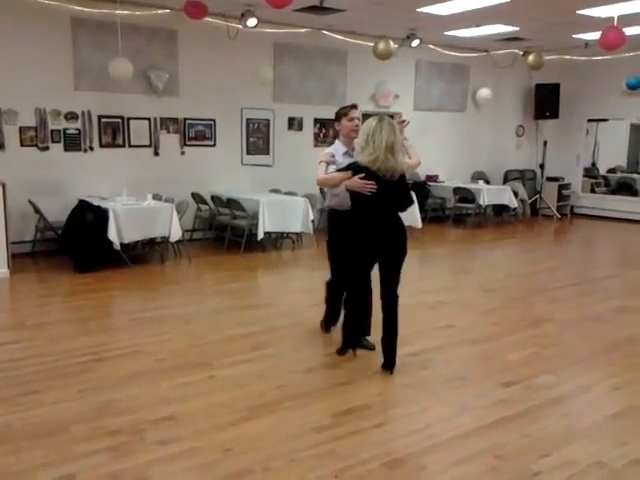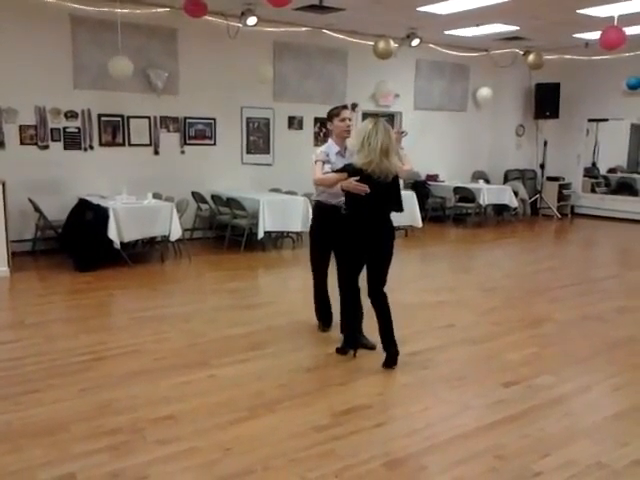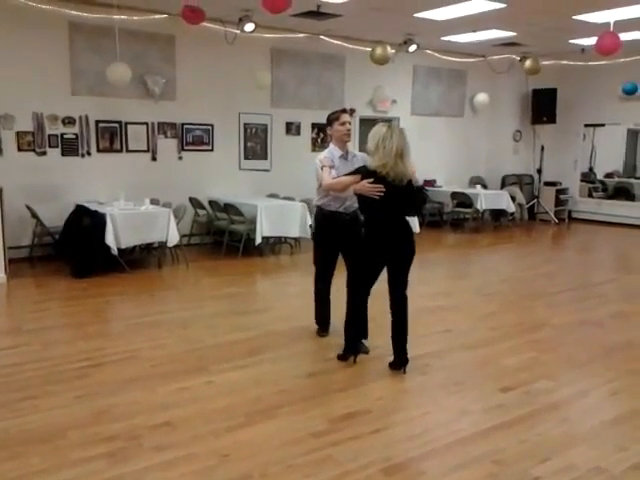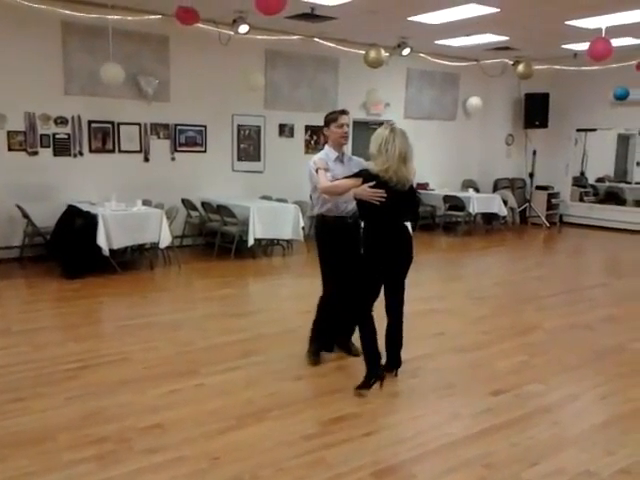
dt=0.4s
person 1, frame 1
left shoulder: (358, 169)
right shoulder: (399, 168)
left elbow: (322, 181)
right wrist: (401, 135)
left hip: (366, 238)
right hip: (394, 237)
left knee: (356, 288)
right knee: (390, 295)
left ankle: (349, 342)
right ankle: (389, 358)
person 1, frame 2
left shoulder: (354, 170)
right shoulder: (392, 170)
left elbow: (319, 181)
right elbow: (408, 166)
right wrist: (396, 146)
left hip: (357, 236)
right hip: (383, 235)
left knee: (350, 286)
right knee: (378, 291)
left ankle: (350, 342)
right ankle: (391, 349)
person 1, frame 3
left shoulder: (368, 172)
right shoulder: (406, 174)
left elbow: (328, 185)
left wrist: (326, 166)
left hip: (377, 240)
right hip: (403, 239)
left knee: (360, 292)
right knee: (398, 296)
left ankle: (351, 347)
right ankle: (400, 357)
person 1, frame 4
left shoulder: (369, 176)
right shoulder: (406, 179)
left elbow: (326, 188)
right elbow: (412, 213)
left wrist: (321, 168)
left hip: (377, 247)
right hip: (402, 246)
left knee: (363, 307)
right knee: (395, 302)
left ankle: (373, 368)
right ankle: (393, 360)
person 2, frame 1
right shoulder: (330, 155)
right elbow: (321, 180)
right wrist: (348, 184)
right hip: (340, 219)
right knee: (340, 275)
left ankle: (357, 332)
right ankle: (330, 316)
person 2, frame 2
left shoulder: (355, 154)
right shoulder: (323, 152)
right elbow: (318, 179)
right wrist: (343, 185)
left hip: (347, 216)
right hip: (325, 215)
left knee: (348, 273)
right knee: (320, 270)
left ankle: (354, 330)
right ankle: (324, 318)
person 2, frame 3
left shoulder: (359, 158)
right shoulder: (325, 158)
right elbow: (330, 186)
right wrist: (356, 188)
left hip: (352, 220)
right hip: (328, 221)
left knee: (358, 276)
right knee: (324, 275)
right ankle: (323, 322)
person 2, frame 4
left shoulder: (356, 162)
right shoulder: (319, 161)
right elbow: (328, 191)
right wrist: (356, 193)
left hip: (351, 225)
right hip: (329, 227)
left knee: (353, 285)
right knee: (334, 288)
left ankle: (343, 337)
right ankle: (318, 343)
